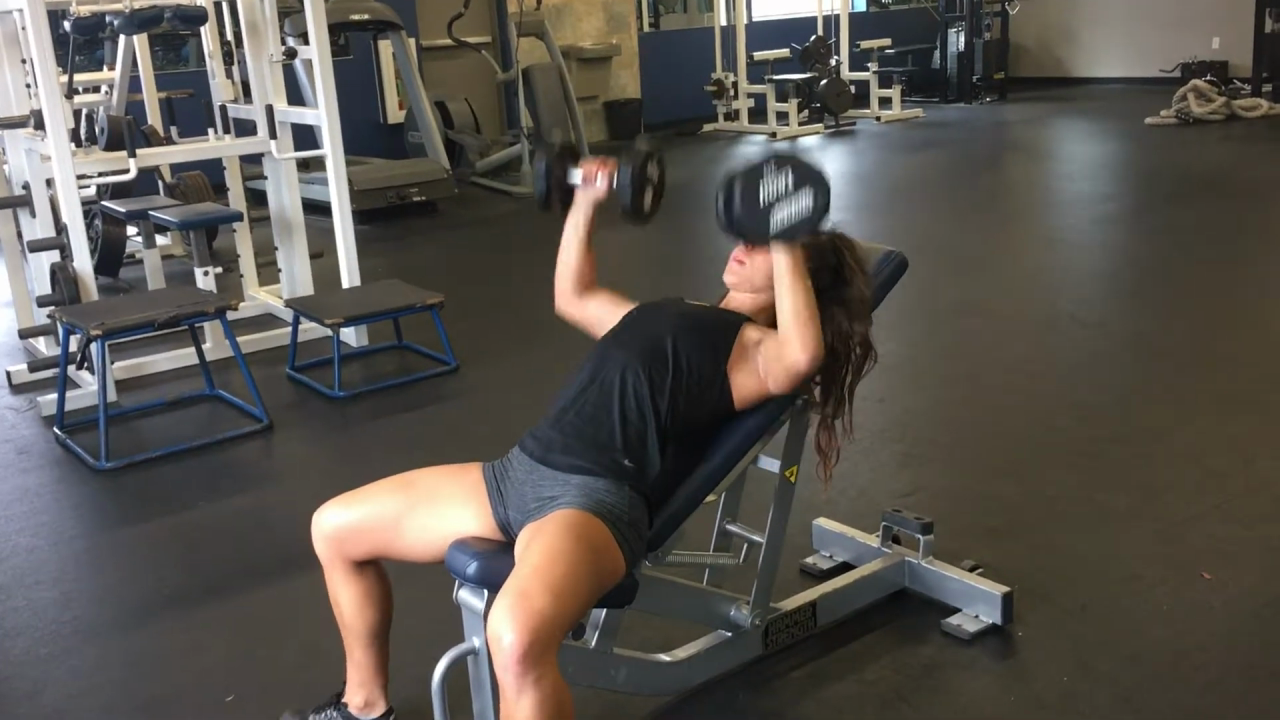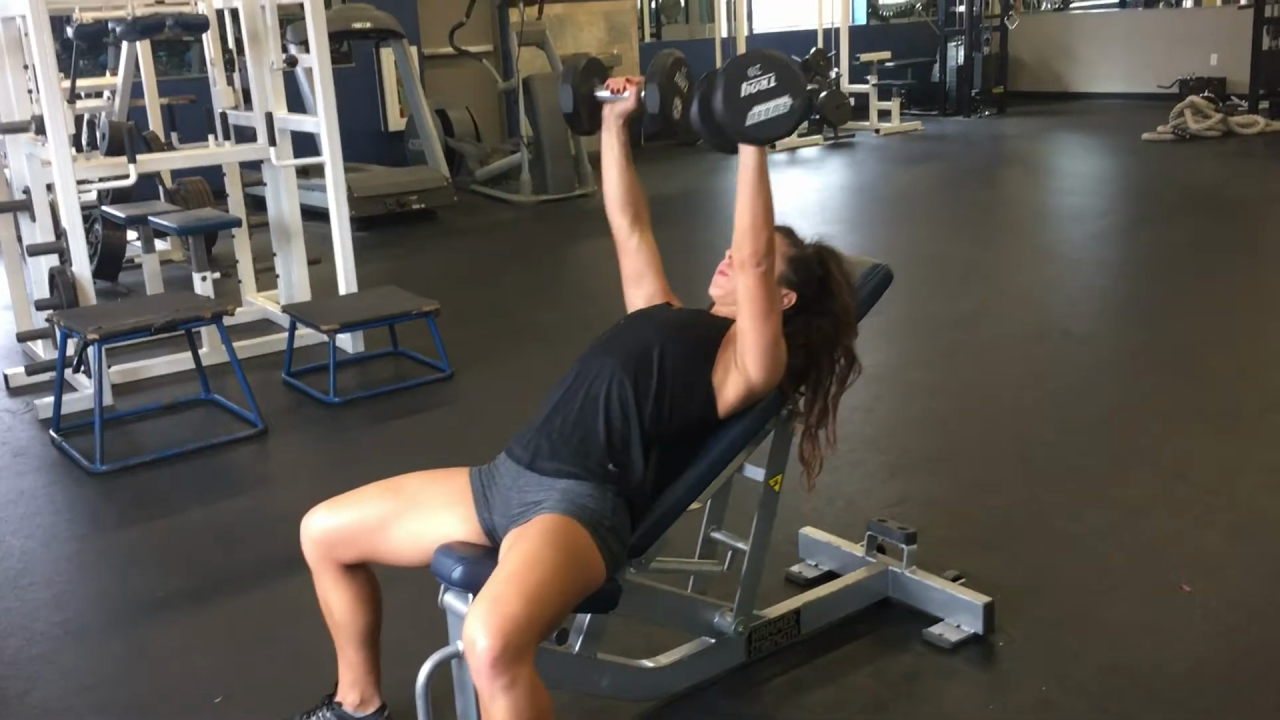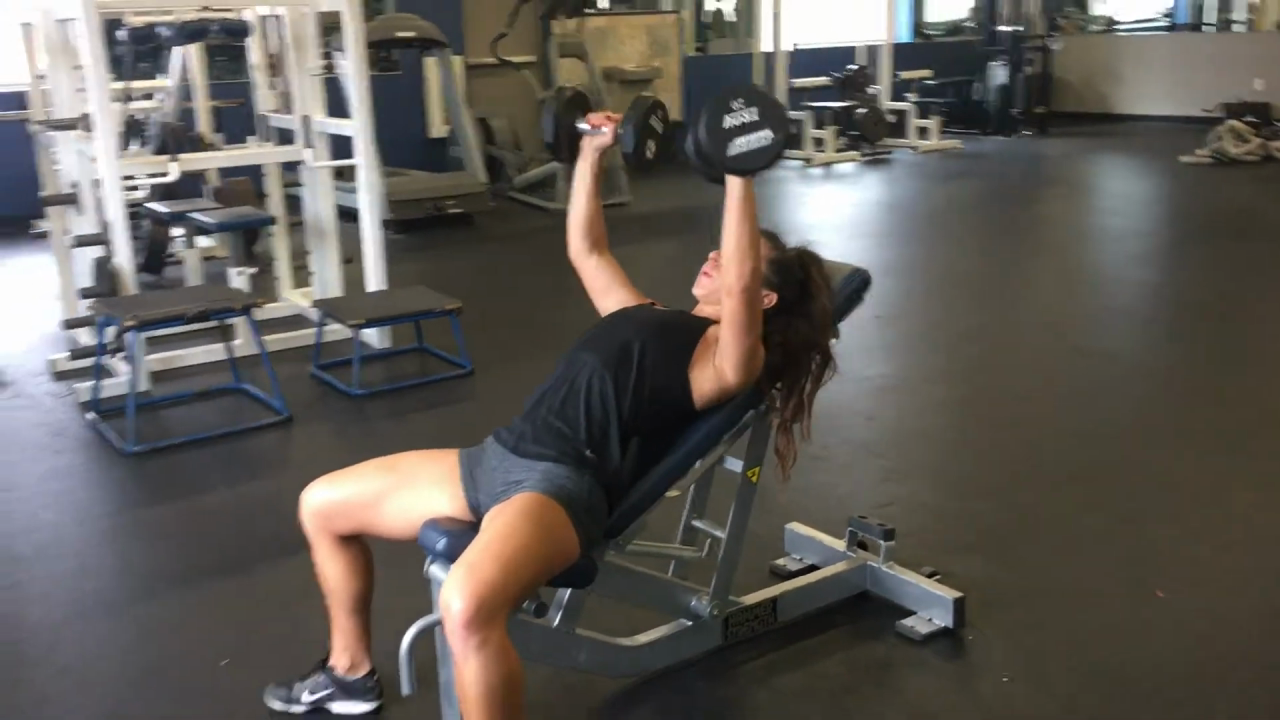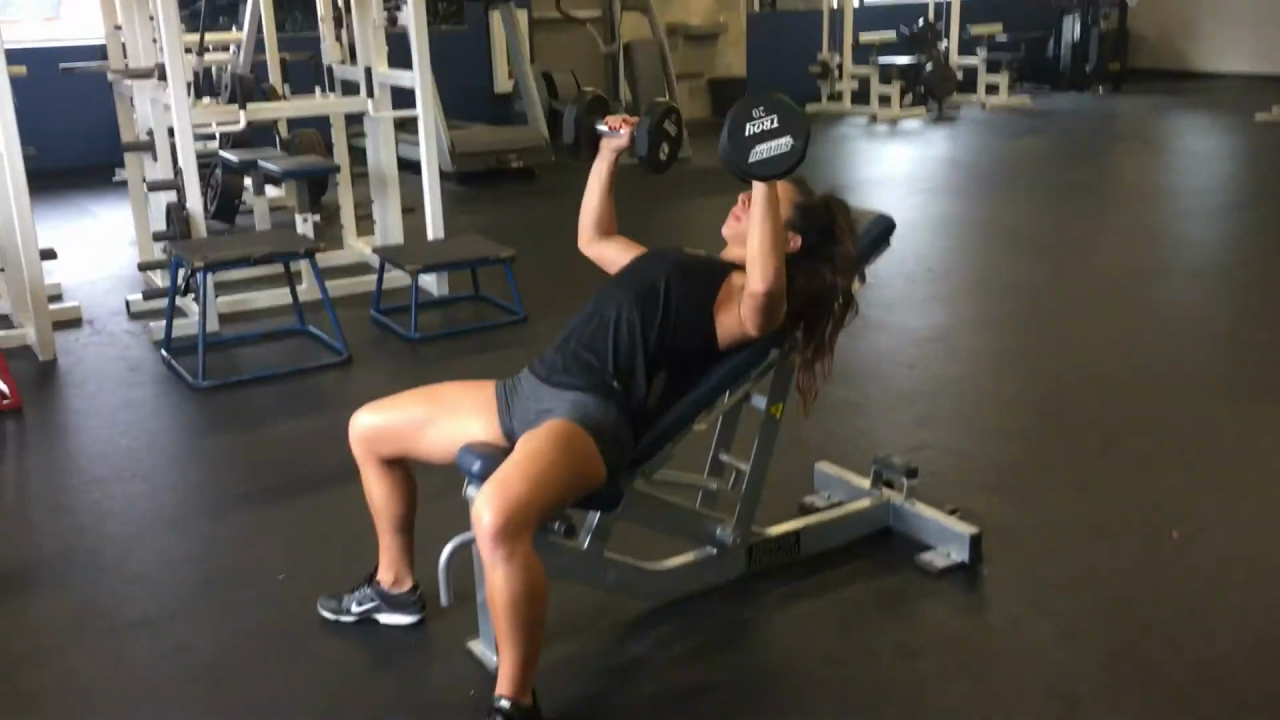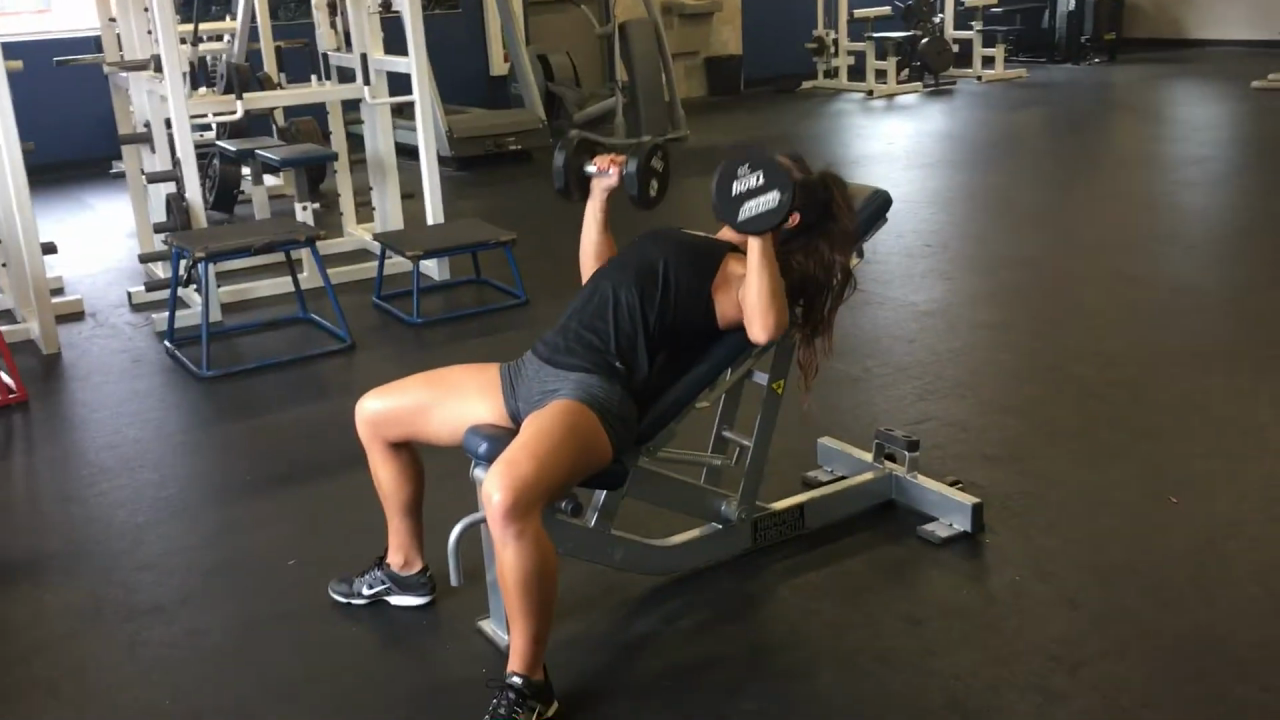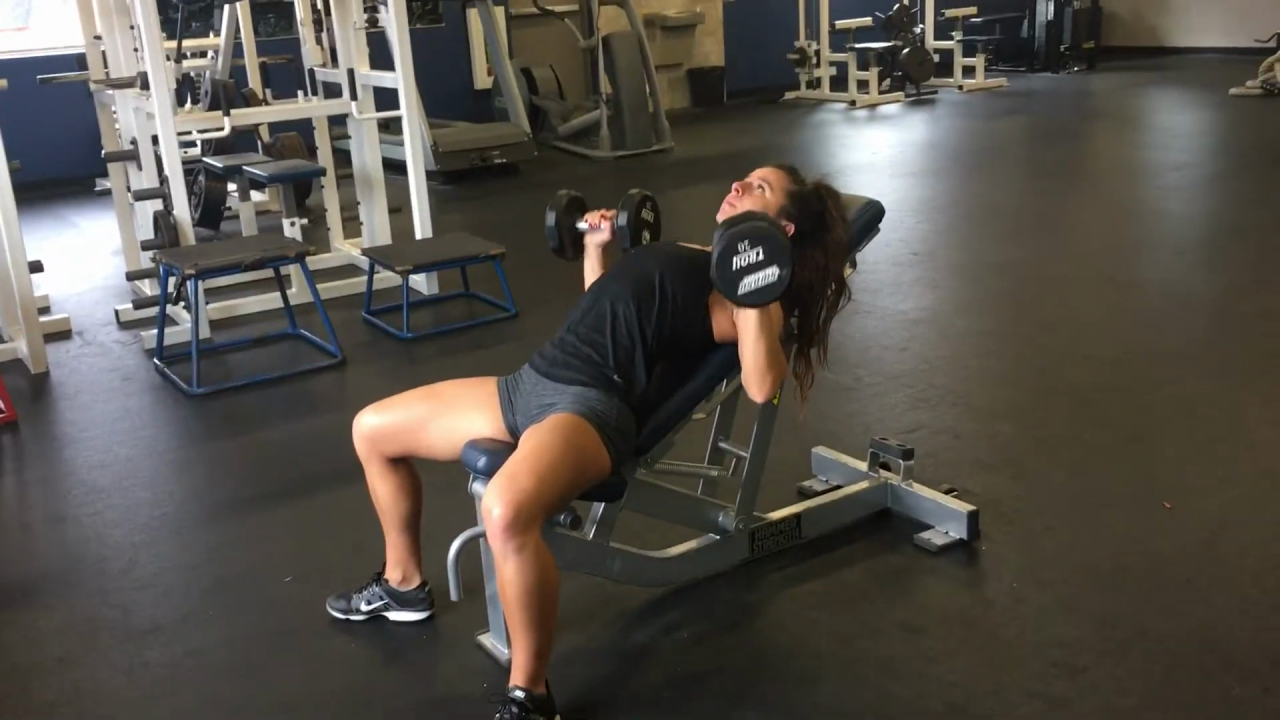
dt=0.4s
person 1, frame 1
left shoulder: (760, 345)
right shoulder: (676, 311)
left elbow: (801, 354)
right elbow: (574, 300)
left wrist: (783, 239)
right wrist: (582, 204)
left hip: (600, 496)
right hip: (522, 469)
left knee: (517, 638)
right knee: (334, 529)
person 1, frame 2
left shoulder: (751, 358)
right shoulder: (666, 317)
left elbow: (753, 260)
right elbow: (630, 225)
left wrist: (752, 142)
right wrist: (614, 122)
left hip: (583, 503)
right hip: (509, 473)
left knee: (492, 643)
right knee: (322, 534)
person 1, frame 3
left shoulder: (731, 356)
right shoulder: (649, 316)
left elbow: (739, 282)
right elbow: (586, 249)
left wrist: (738, 174)
right wrist: (591, 152)
left hip: (564, 485)
right hip: (497, 457)
left knee: (467, 606)
right knee: (321, 505)
right ankle: (350, 670)
person 1, frame 4
left shoulder: (753, 303)
right shoulder: (686, 265)
left elbow: (765, 282)
right elbow: (594, 238)
left wrist: (766, 178)
right wrist: (609, 152)
left hip: (593, 413)
right hip: (534, 387)
left knee: (498, 518)
right knee: (368, 429)
right ankle: (395, 584)
person 1, frame 5
left shoulder: (748, 271)
right shoulder: (691, 245)
left elbow: (764, 328)
right elbow: (595, 272)
left wrist: (758, 225)
right wrist: (600, 192)
left hip: (597, 390)
right hip: (536, 367)
left knee: (507, 497)
right knee: (375, 414)
right ankle: (405, 567)
person 1, frame 6
right shoulder: (687, 256)
left elbow: (761, 385)
right wrist: (594, 246)
left hip: (595, 403)
right hip: (533, 380)
left knee: (506, 511)
right knee: (372, 430)
right ankle: (403, 582)
